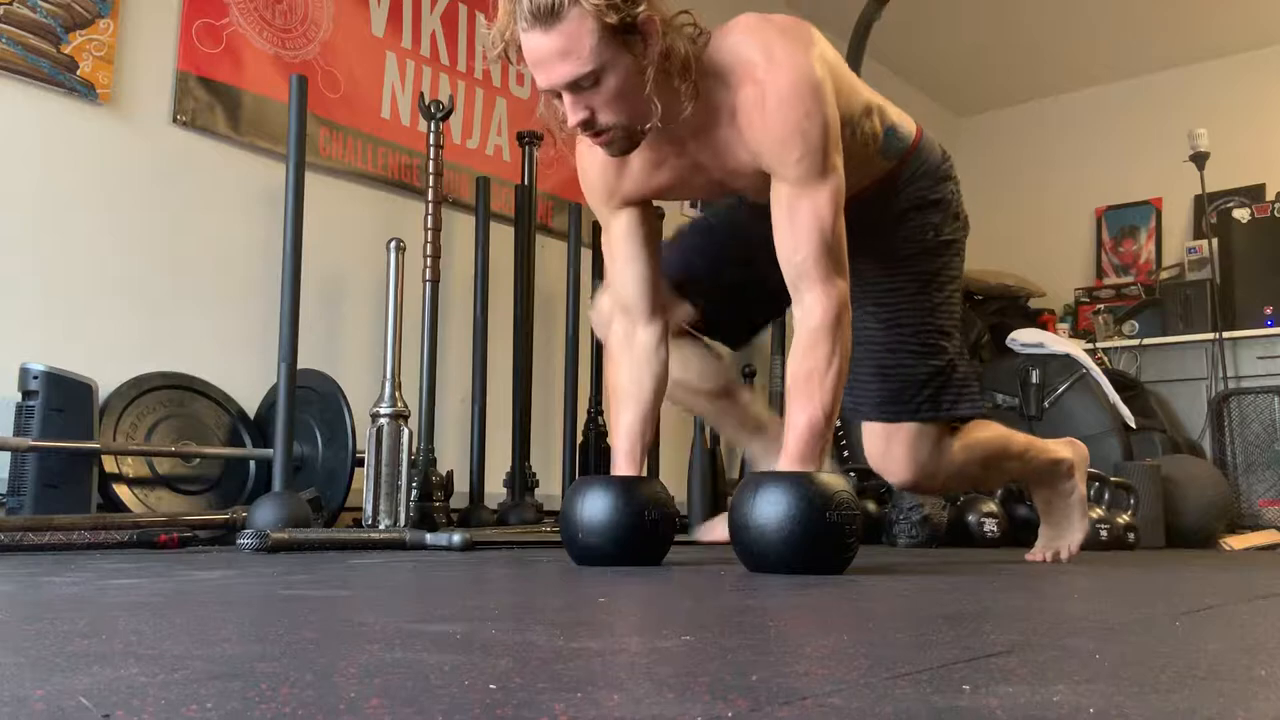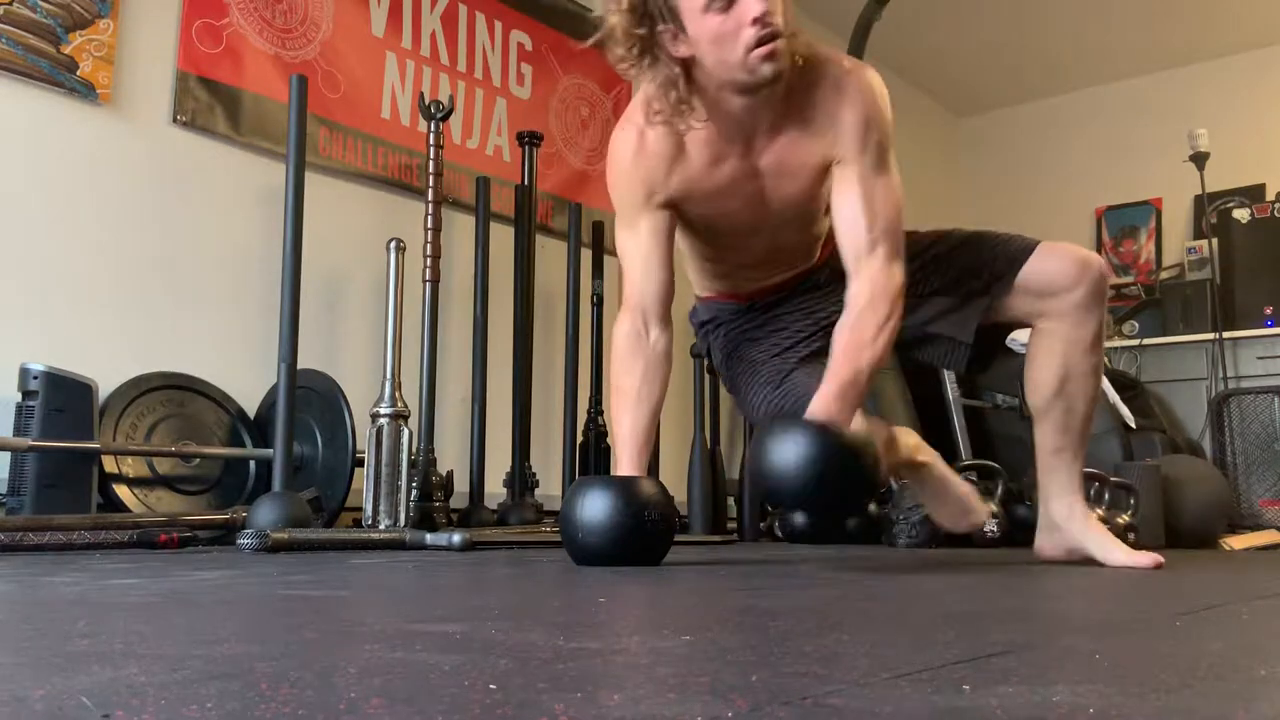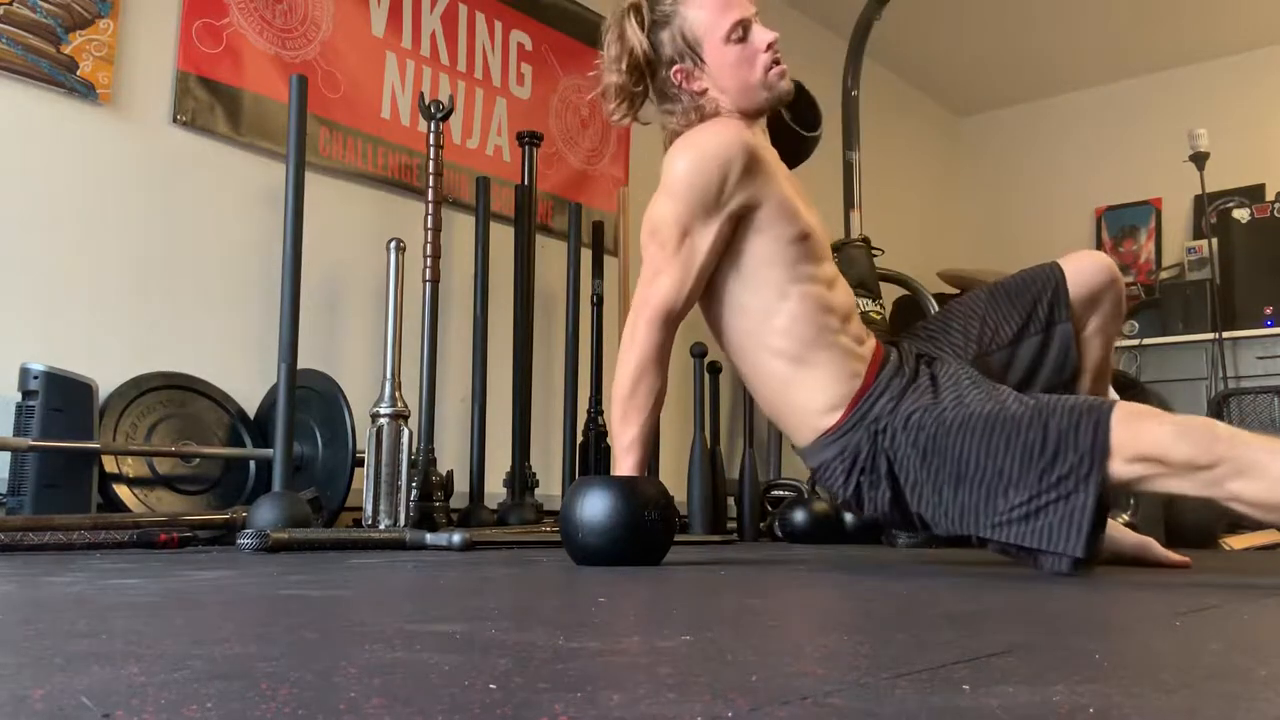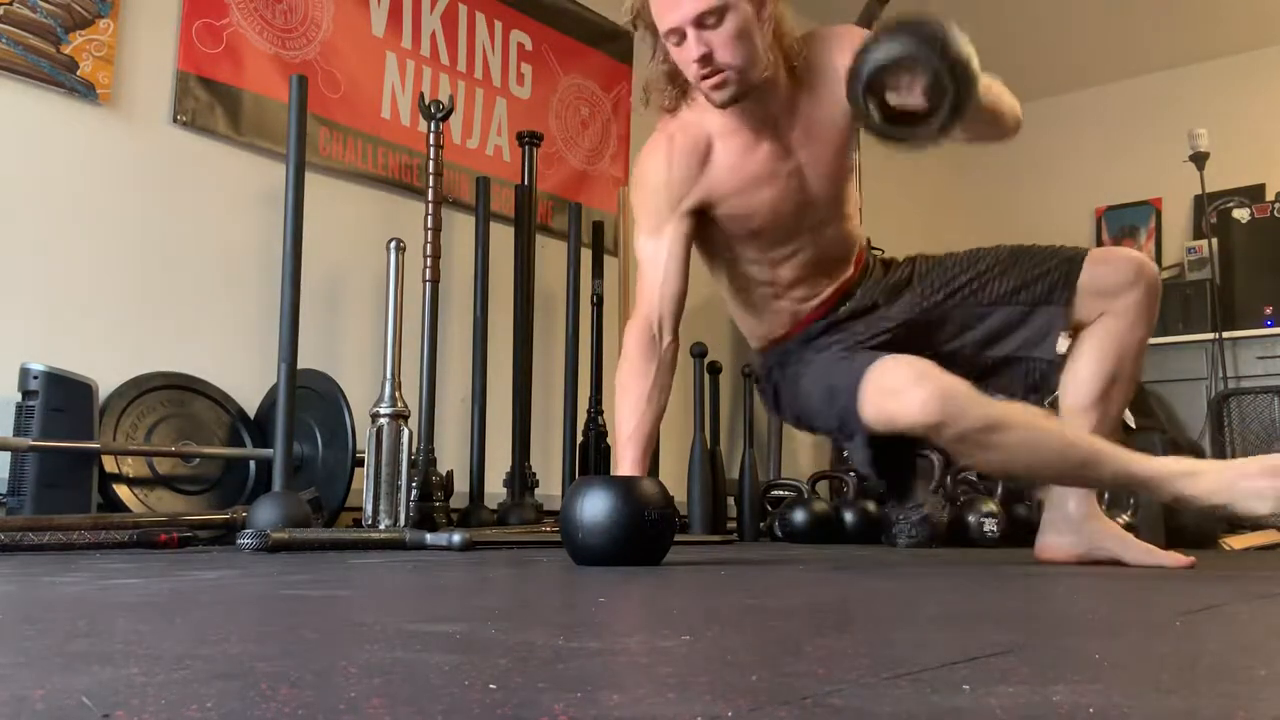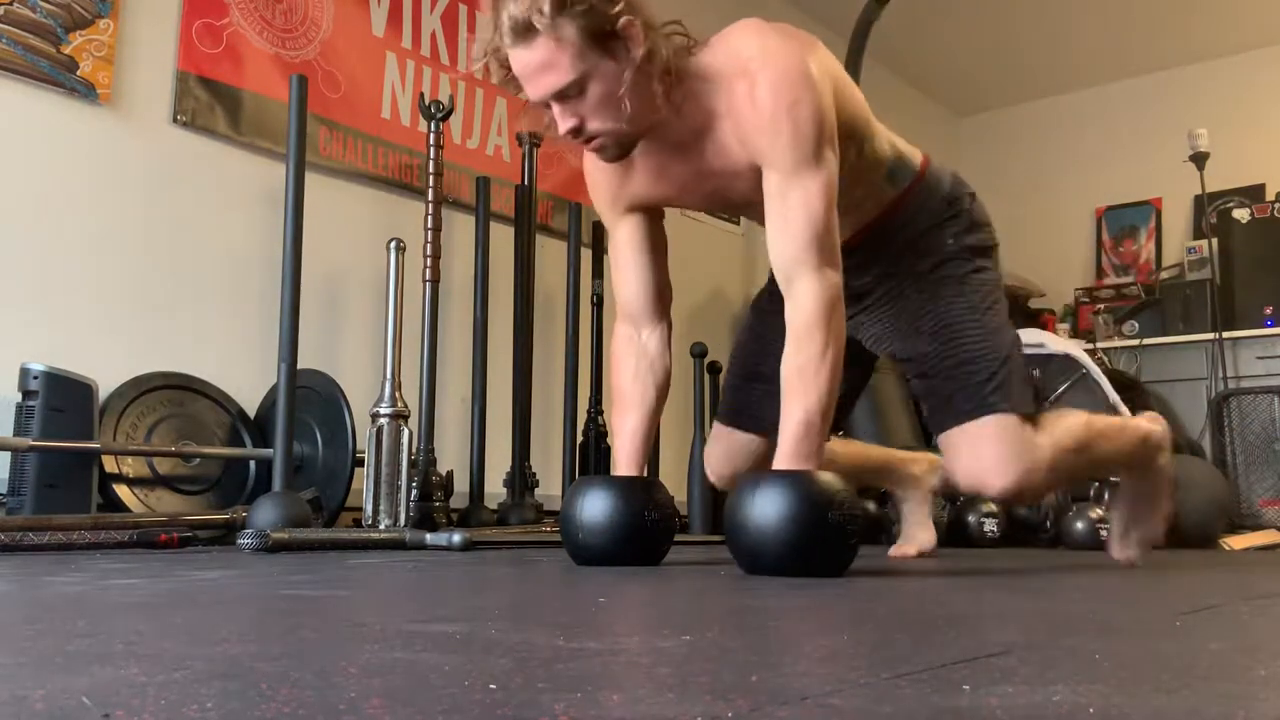
dt=1s
person 1, frame 1
left shoulder: (771, 81)
right shoulder: (603, 154)
left elbow: (821, 300)
right elbow: (636, 322)
right wrist: (624, 485)
left hip: (899, 195)
left knee: (908, 462)
right knee: (611, 311)
left ankle: (1059, 466)
right ankle: (769, 447)
person 1, frame 2
left shoulder: (843, 90)
right shoulder: (647, 141)
left elbow: (878, 273)
right elbow: (644, 324)
left wrist: (833, 405)
left hip: (848, 261)
right hip: (749, 317)
left knee: (1076, 277)
left ankle: (1062, 511)
right ankle: (906, 455)
person 1, frame 3
left shoulder: (745, 156)
right shoulder: (714, 148)
right elbow: (653, 319)
left wrist: (778, 151)
right wrist: (626, 487)
left hip: (900, 371)
right hip: (879, 436)
left knee: (1093, 278)
right knee: (1173, 446)
left ankle: (1078, 517)
person 1, frame 4
left shoulder: (833, 62)
right shoulder: (676, 155)
left elbow: (1003, 120)
right elbow: (652, 327)
left hip: (885, 287)
right hip: (805, 353)
left knee: (1127, 278)
right knee: (920, 399)
left ankle: (1070, 517)
right ankle: (1182, 483)
person 1, frame 5
left shoulder: (766, 79)
right shoulder: (613, 168)
left elbow: (813, 292)
right elbow: (640, 328)
left wrist: (793, 478)
right wrist: (627, 486)
left hip: (921, 234)
right hip: (808, 251)
left knee: (998, 473)
right knee: (729, 469)
left ankle: (1141, 446)
right ankle: (909, 471)
